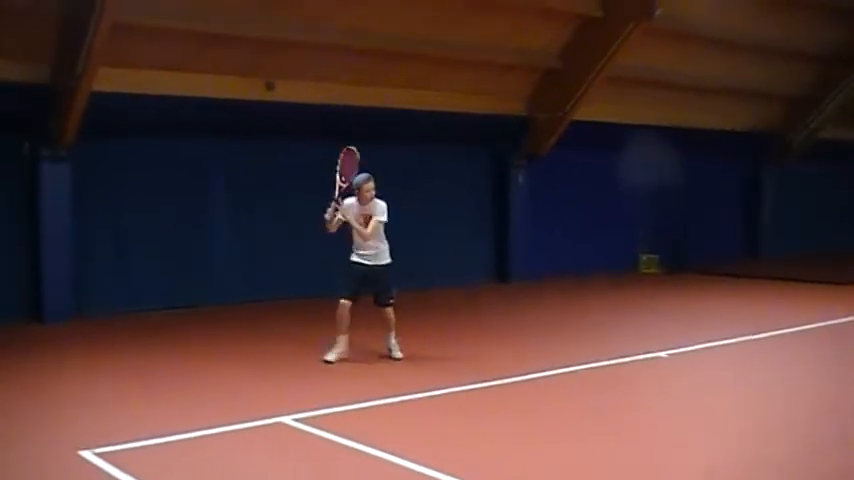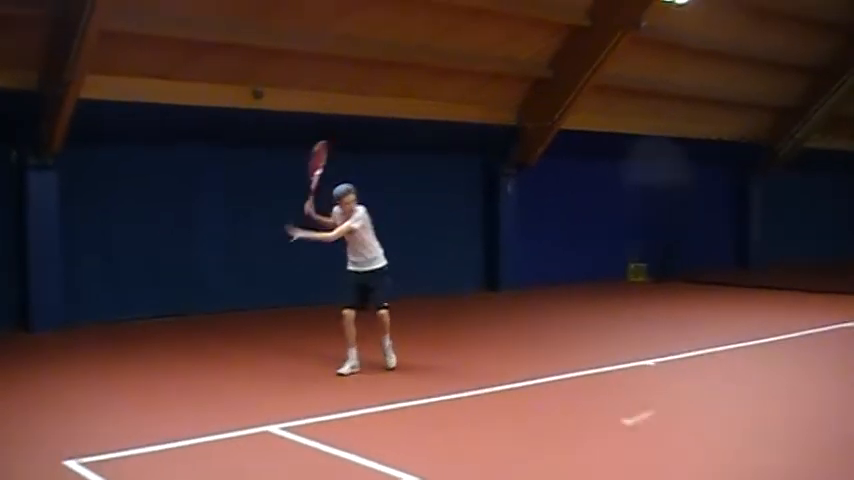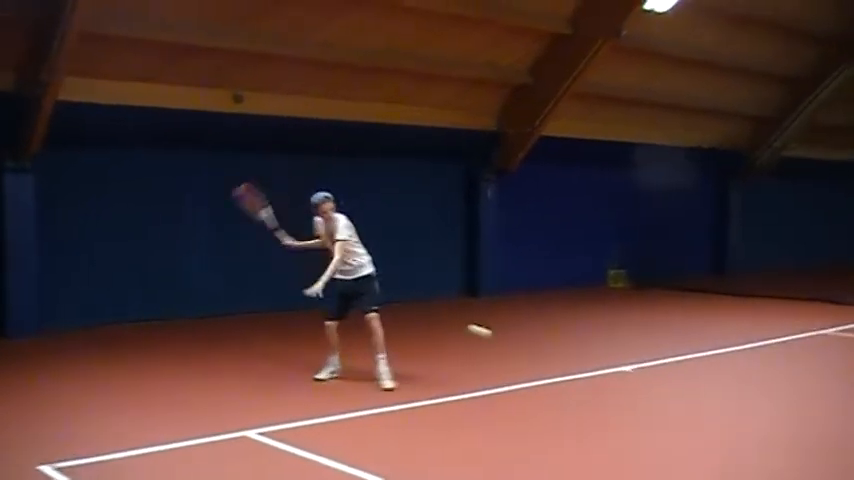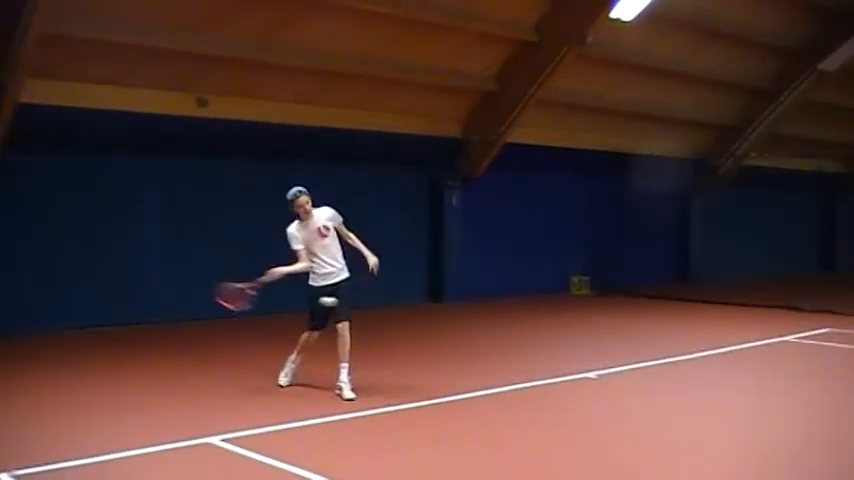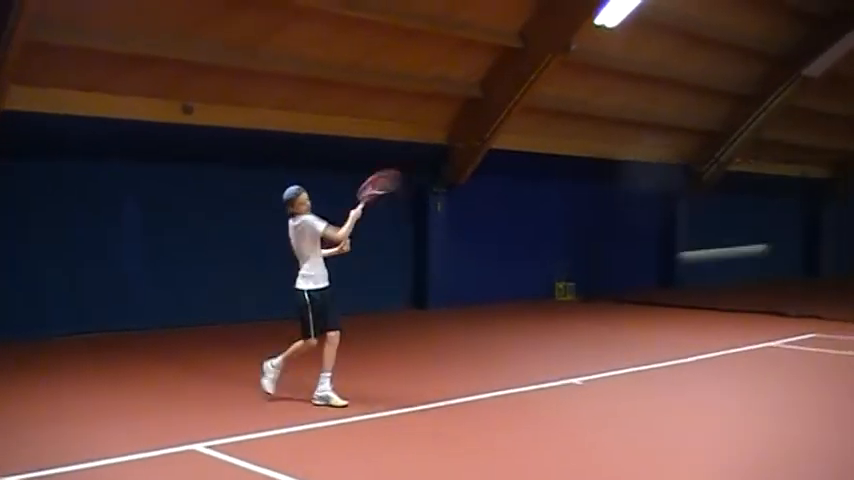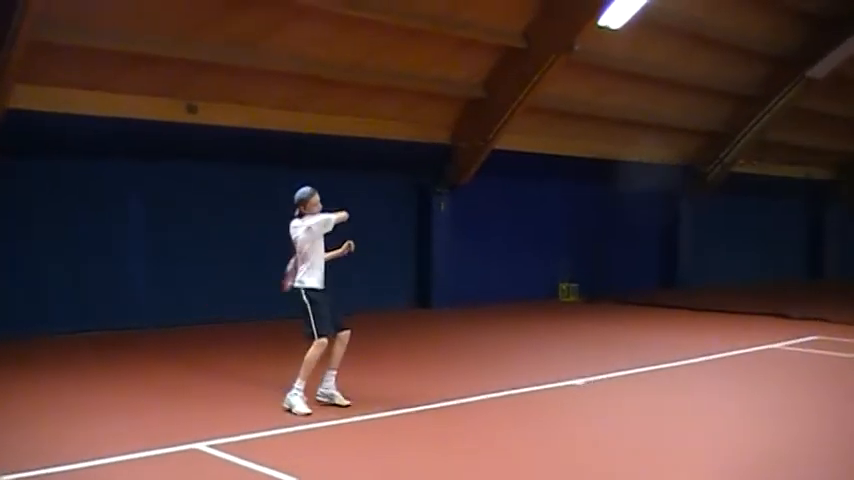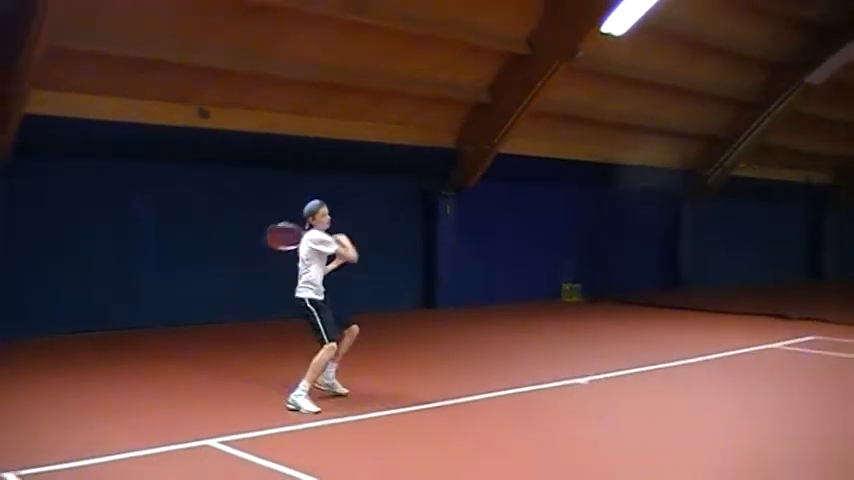
dt=0.2s
person 1, frame 1
left shoulder: (380, 206)
right shoulder: (348, 204)
left elbow: (366, 236)
right elbow: (331, 229)
left wrist: (349, 218)
right wrist: (331, 217)
left hip: (381, 263)
right hip: (358, 262)
left knee: (387, 308)
right knee: (344, 303)
left ankle: (392, 344)
right ankle: (340, 346)
person 1, frame 2
left shoulder: (360, 213)
right shoulder: (337, 212)
left elbow: (333, 236)
right elbow: (334, 225)
left wrist: (303, 234)
right wrist: (313, 215)
left hip: (376, 268)
right hip: (355, 269)
left knee: (382, 312)
right knee: (347, 314)
left ankle: (387, 346)
right ankle: (352, 360)
person 1, frame 3
left shoulder: (342, 223)
right shoulder: (319, 223)
left elbow: (338, 257)
left wrist: (321, 283)
right wrist: (297, 244)
left hip: (364, 275)
right hip: (342, 279)
left knee: (372, 318)
right knee: (330, 324)
left ankle: (383, 370)
right ankle: (333, 365)
person 1, frame 4
left shoulder: (326, 213)
right shoulder: (294, 231)
left elbow: (347, 235)
right elbow: (305, 264)
left wrist: (367, 254)
right wrist: (284, 270)
left hip: (341, 280)
right hip: (319, 284)
left knee: (343, 327)
right knee: (312, 333)
left ankle: (343, 381)
right ankle: (291, 365)
person 1, frame 5
left shoulder: (303, 221)
right shoulder: (306, 221)
right elbow: (340, 236)
left wrist: (338, 249)
right wrist: (353, 216)
left hip: (320, 287)
right hip: (309, 289)
left knee: (333, 335)
right knee: (310, 340)
left ankle: (324, 390)
right ankle: (275, 365)
person 1, frame 6
left shoulder: (296, 226)
right shoulder: (318, 221)
right elbow: (344, 215)
left wrist: (339, 252)
left hip: (315, 288)
right hip: (309, 289)
left knee: (343, 334)
right knee: (321, 341)
left ankle: (327, 388)
right ankle: (295, 394)
person 1, frame 7
left shoulder: (311, 238)
right shoulder: (318, 237)
right elbow: (353, 257)
left wrist: (337, 262)
right wrist: (343, 239)
left hip: (316, 298)
right hip: (310, 298)
left knee: (352, 330)
right knee: (331, 345)
left ankle: (328, 377)
right ankle: (299, 395)
